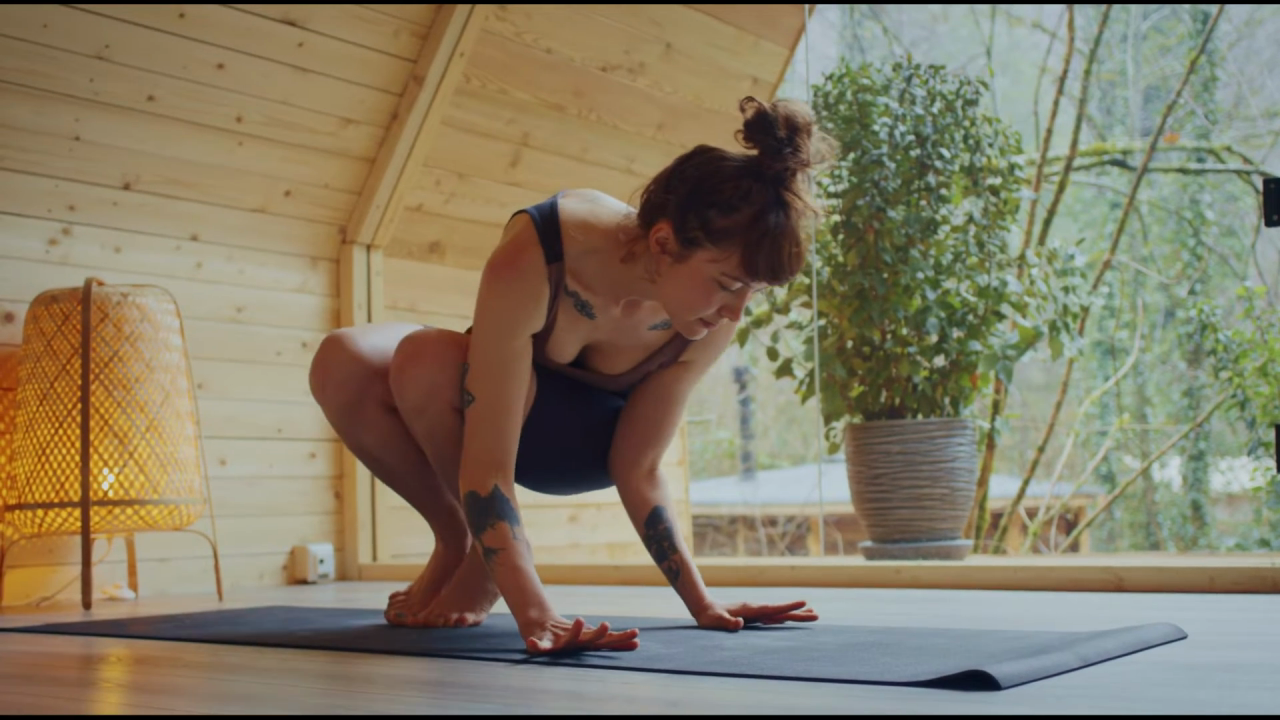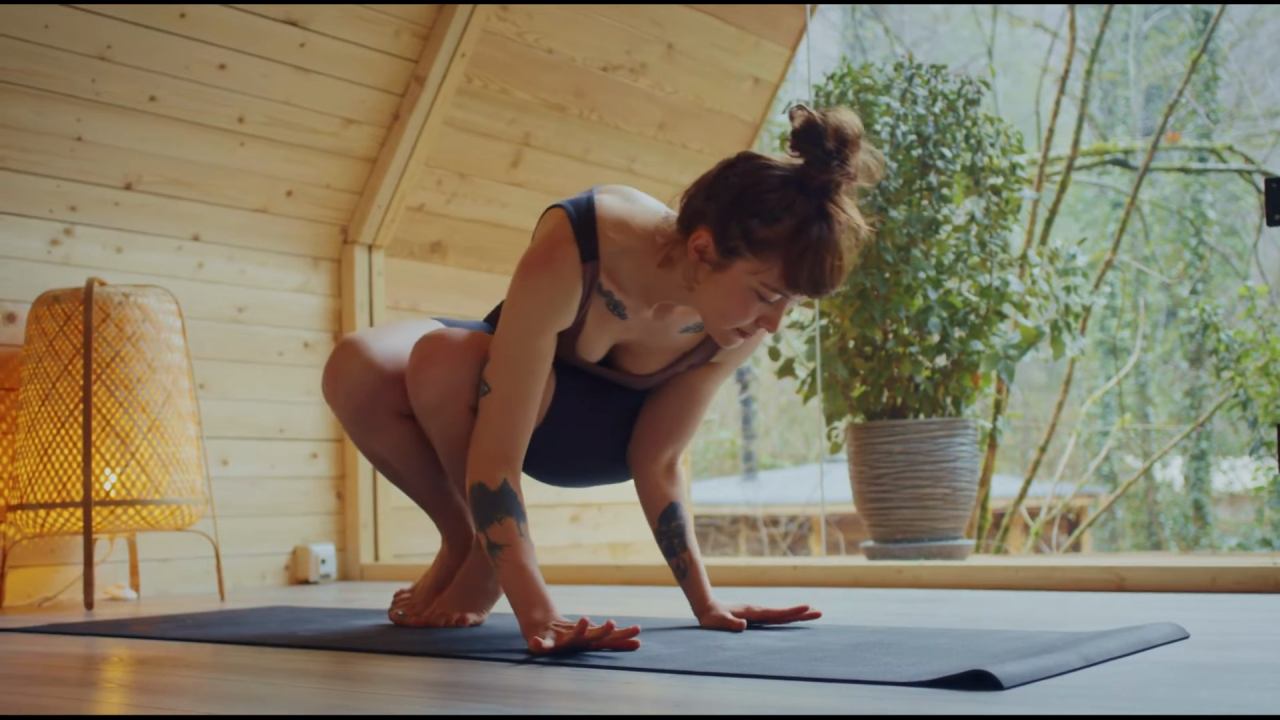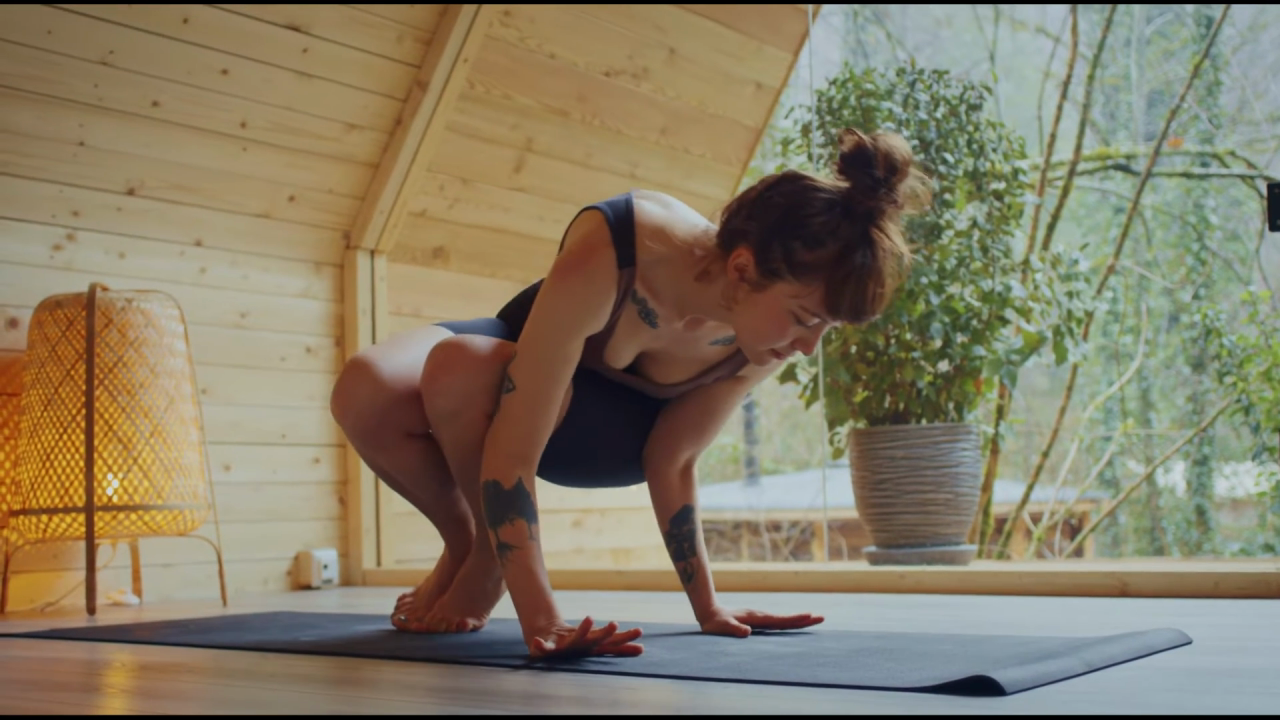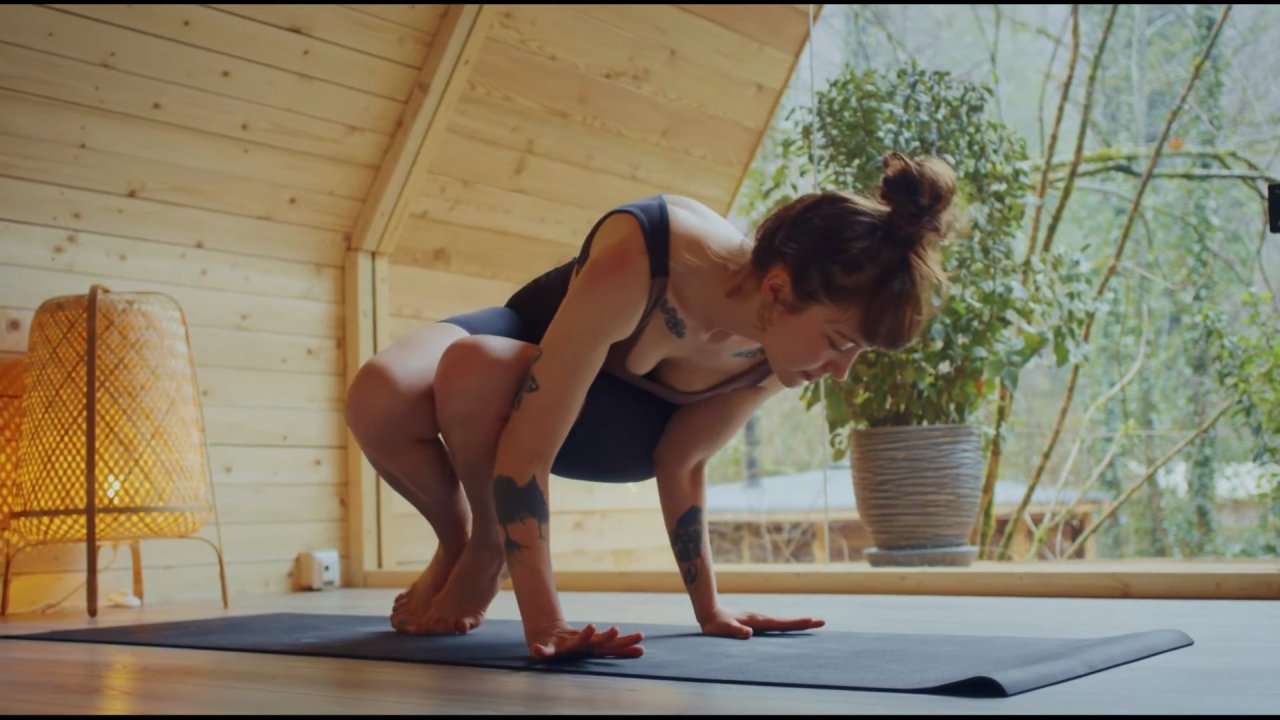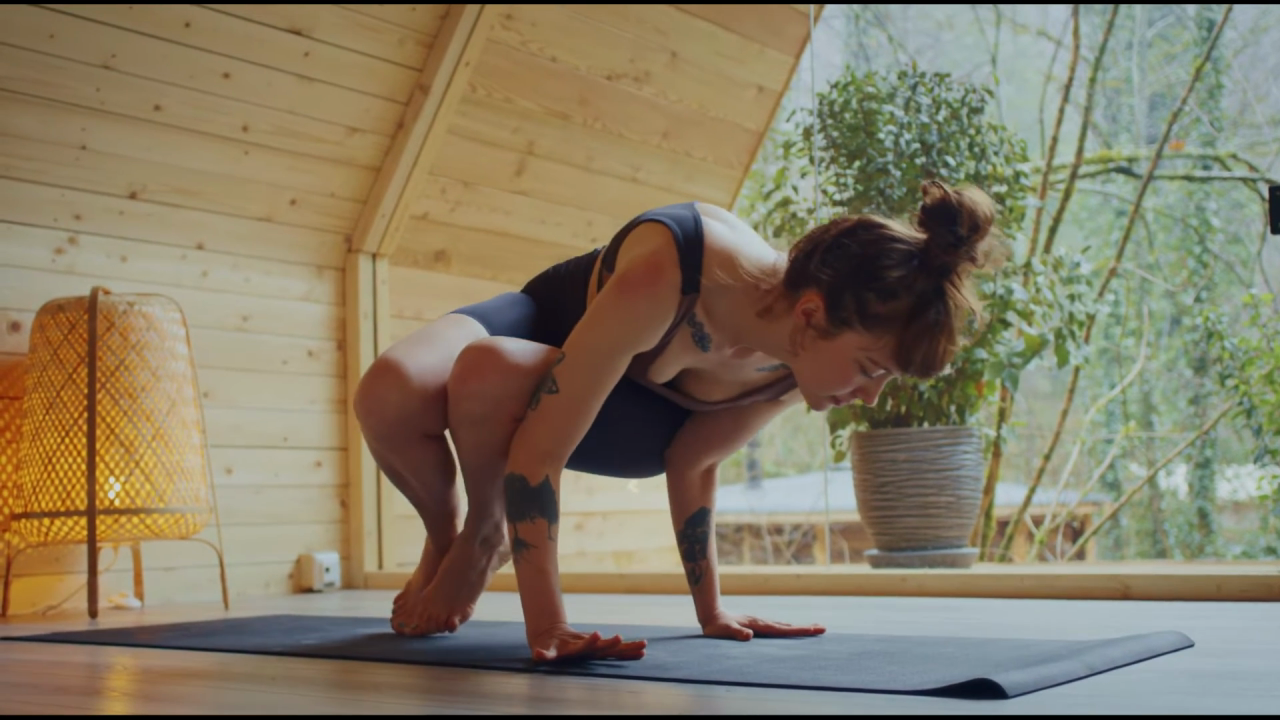
dt=0.3s
person 1, frame 1
left shoulder: (710, 326)
right shoulder: (530, 261)
left elbow: (638, 469)
right elbow: (486, 464)
left wrist: (701, 602)
right wrist: (536, 615)
left hip: (586, 439)
right hip: (487, 386)
left knee: (426, 366)
right knee: (342, 363)
left ankle: (484, 566)
right ankle: (457, 540)
person 1, frame 2
left shoulder: (741, 322)
right shoulder: (566, 255)
left elbow: (656, 462)
right elbow: (497, 456)
left wrist: (705, 602)
right wrist: (538, 615)
left hip: (599, 429)
right hip: (506, 366)
right knee: (356, 369)
left ankle: (490, 557)
right ankle: (462, 541)
person 1, frame 3
left shoulder: (759, 336)
right shoulder: (602, 259)
left elbow: (671, 462)
right elbow: (512, 452)
left wrist: (707, 605)
right wrist: (540, 620)
left hip: (614, 431)
right hip: (520, 357)
right knee: (365, 389)
left ankle: (489, 561)
right ankle: (468, 546)
person 1, frame 4
left shoulder: (784, 346)
right shoulder: (632, 265)
left elbow: (682, 463)
right elbow: (526, 448)
left wrist: (709, 607)
right wrist: (544, 623)
left hip: (618, 426)
right hip: (532, 342)
right knee: (379, 397)
left ankle: (491, 550)
right ankle: (462, 543)
person 1, frame 5
left shoulder: (801, 358)
right shoulder: (664, 275)
left elbow: (692, 463)
right elbow: (538, 448)
left wrist: (710, 609)
right wrist: (546, 627)
left hip: (632, 411)
right hip: (542, 326)
right knee: (390, 392)
left ankle: (484, 545)
right ankle: (461, 541)
